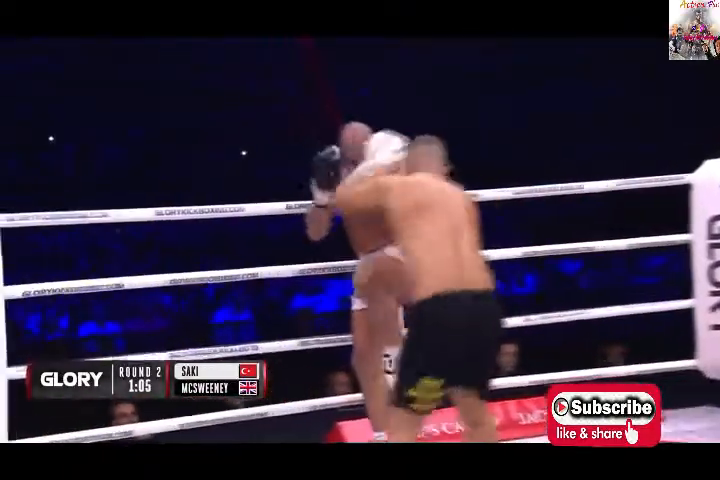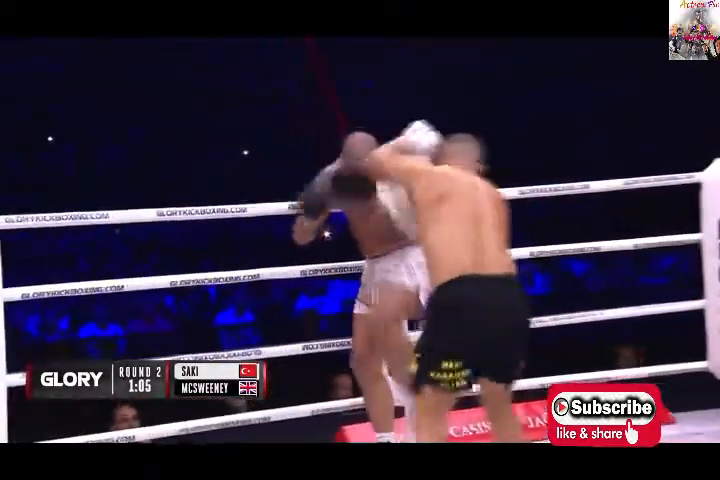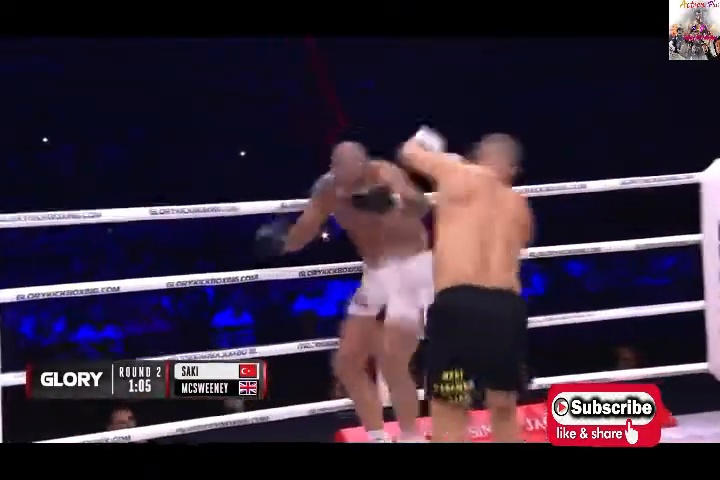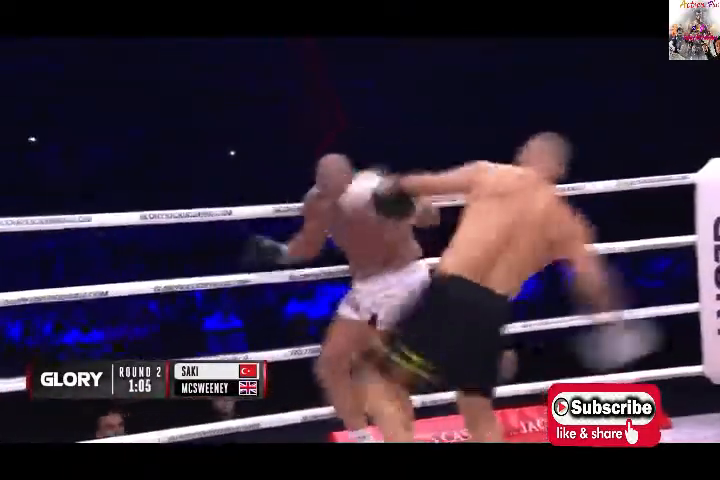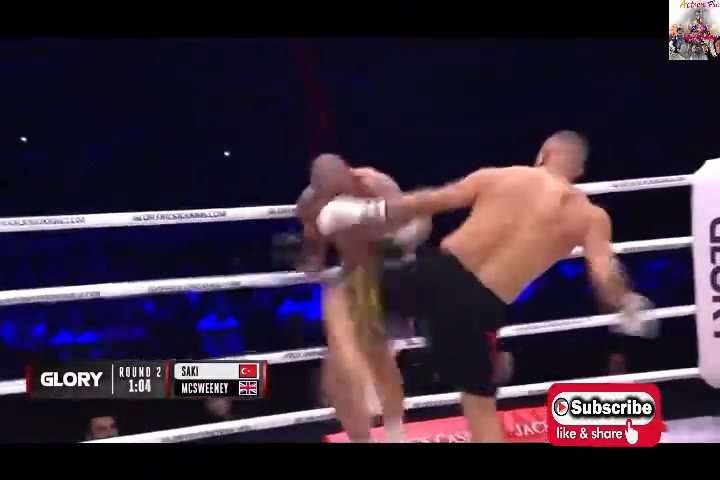
dt=0.1s
person 1, frame 1
left shoulder: (396, 187)
right shoulder: (464, 201)
left elbow: (342, 200)
left wrist: (376, 166)
left hip: (439, 314)
right hip: (485, 311)
left knee: (402, 429)
right knee: (473, 408)
person 1, frame 2
left shoulder: (425, 174)
right shoulder: (494, 197)
left elbow: (371, 162)
left wrist: (405, 144)
left hip: (459, 299)
right hip: (509, 299)
left knee: (430, 415)
right knee: (500, 406)
person 1, frame 3
left shoulder: (455, 170)
right shoulder: (521, 210)
left elbow: (409, 152)
left wrist: (424, 143)
left hip: (457, 308)
right hip: (509, 310)
left knee: (448, 426)
right knee: (504, 416)
person 1, frame 4
left shoulder: (489, 174)
right shoulder: (566, 220)
left elbow: (423, 185)
right elbow: (592, 281)
left wrist: (393, 186)
left hip: (447, 295)
right hip: (489, 312)
left knee: (392, 376)
right knee: (479, 415)
person 1, frame 5
left shoulder: (496, 177)
right shoulder: (592, 217)
left elbow: (421, 203)
right elbow: (605, 277)
left wrist: (375, 211)
right wrist: (629, 304)
left hip: (439, 272)
right hip: (482, 310)
right knee: (481, 415)
person 2, frame 1
right shoulder: (332, 172)
right elbow: (316, 233)
right wrist: (322, 190)
left hip: (404, 251)
right hip: (369, 262)
left knee: (365, 281)
right knee: (364, 357)
left ankle: (399, 351)
right ankle: (382, 439)
person 2, frame 2
right shoulder: (333, 177)
right elbow: (301, 237)
right wrist: (310, 212)
left hip: (411, 259)
right hip: (376, 267)
left knee: (382, 318)
right knee: (363, 361)
left ankle: (410, 391)
right ankle: (385, 438)
person 2, frame 3
left shoulder: (386, 175)
right shoulder: (326, 189)
left elbow: (422, 210)
right elbow: (300, 235)
left wrist: (392, 201)
right wrist: (278, 239)
left hip: (411, 270)
right hip: (376, 276)
left knee: (392, 367)
right knee: (347, 365)
left ankle: (410, 440)
right ankle: (377, 440)
person 2, frame 4
left shoulder: (377, 188)
right shoulder: (316, 202)
left elbow: (431, 218)
right elbow: (309, 245)
left wrist: (407, 206)
right wrist: (280, 252)
left hip: (403, 279)
right hip: (365, 284)
left knee: (384, 378)
right knee: (329, 367)
left ankle: (401, 437)
right ankle: (362, 440)
person 2, frame 5
left shoulder: (375, 185)
right shoulder: (310, 202)
left elbow: (418, 224)
right elbow: (316, 256)
right wrist: (309, 256)
right hip: (356, 278)
left knee: (376, 356)
right knee: (336, 376)
left ankle: (394, 432)
right ankle: (361, 442)
